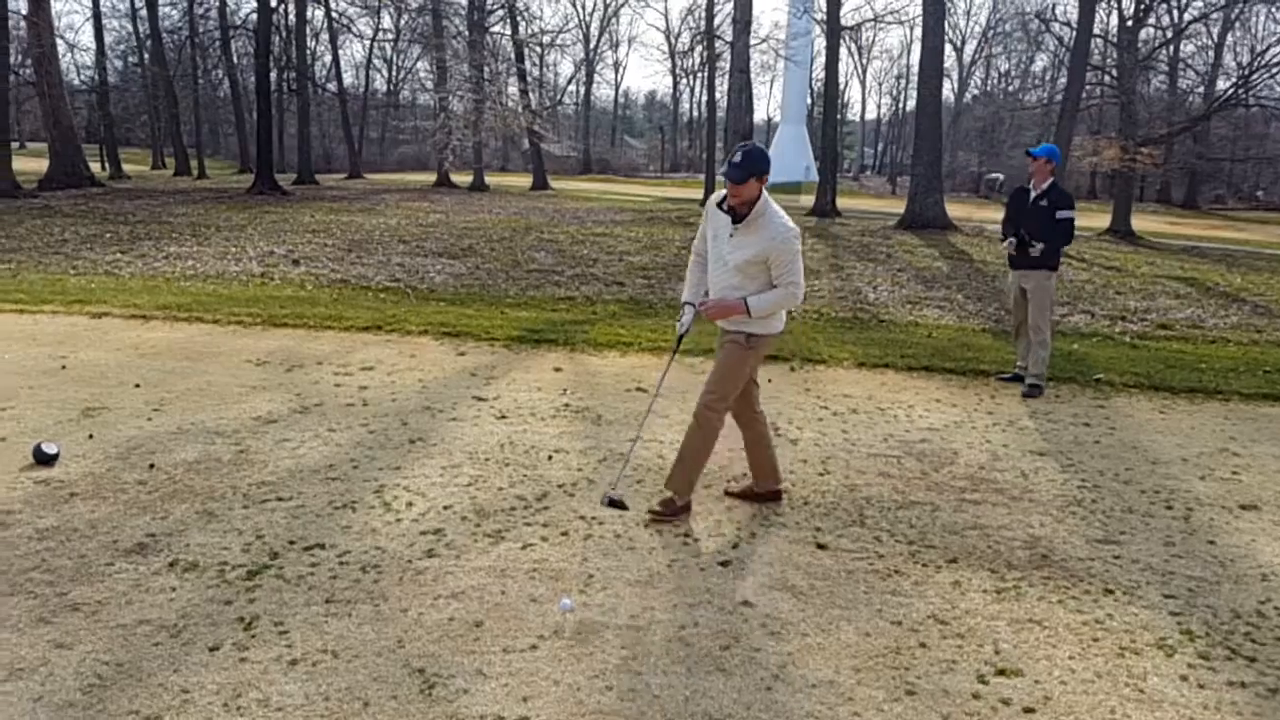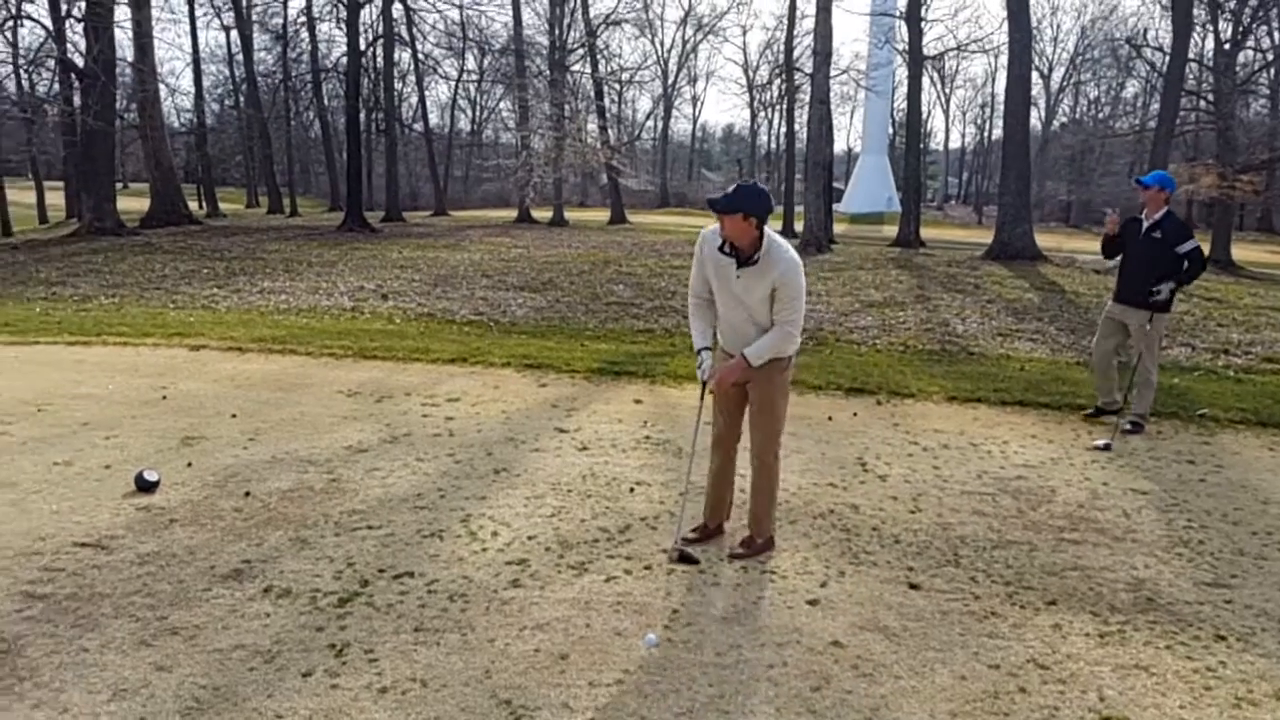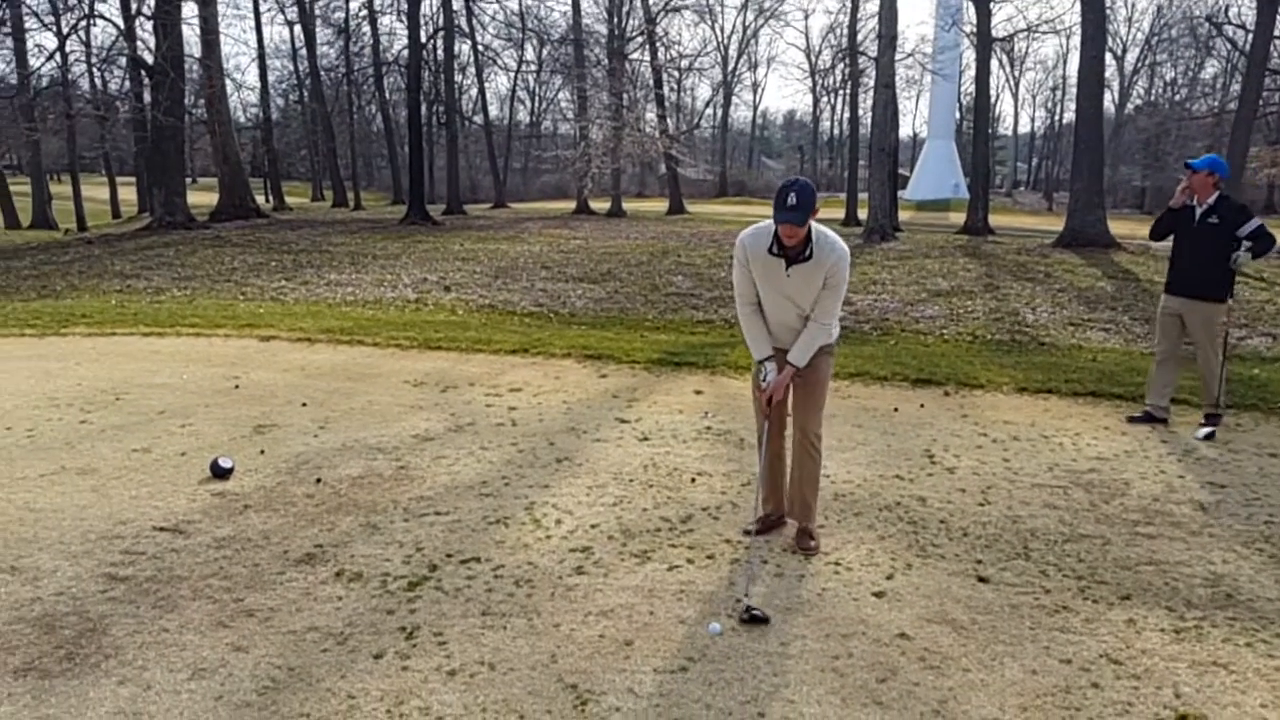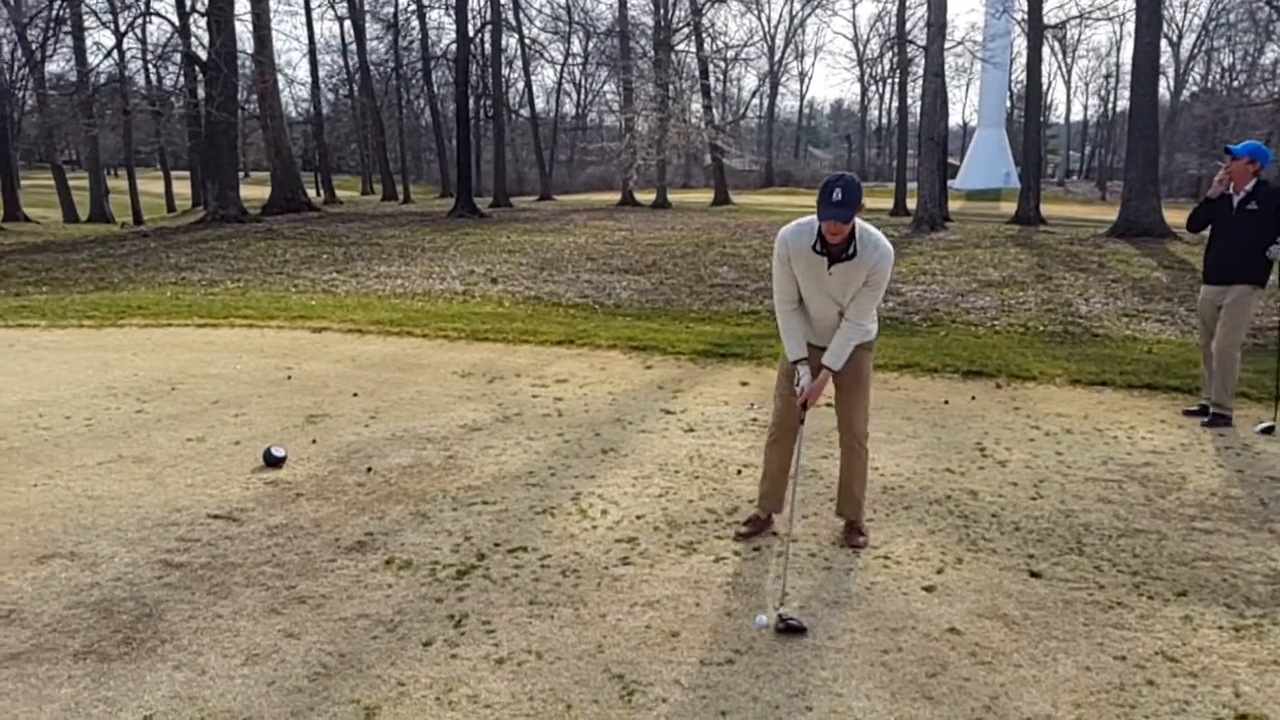
dt=0.7s
person 1, frame 1
left shoulder: (780, 232)
right shoulder: (716, 205)
left elbow: (791, 293)
right elbow: (699, 255)
left wrist: (739, 305)
right wrist: (690, 302)
left hip: (752, 334)
right hip: (728, 327)
left knee: (708, 409)
right knee: (744, 405)
left ankle: (679, 495)
right ankle: (767, 483)
person 1, frame 2
left shoulder: (786, 265)
right shoulder: (709, 241)
left elbow: (787, 331)
right elbow: (699, 298)
left wrist: (741, 363)
right wrist: (704, 349)
left hip: (770, 362)
right hip: (728, 356)
left knee: (763, 449)
right knee: (722, 438)
left ankle: (761, 533)
right ankle: (714, 519)
person 1, frame 3
left shoulder: (835, 253)
right shoulder: (748, 243)
left elbow: (821, 321)
right elbow: (746, 306)
left wrist: (788, 371)
right wrist: (766, 361)
left hip: (814, 349)
right hip: (768, 346)
left knee: (807, 432)
right knee: (768, 430)
left ankle: (805, 521)
right ankle: (773, 508)
person 1, frame 4
left shoulder: (879, 252)
right shoulder: (790, 239)
left elbow: (856, 320)
right elbow: (785, 305)
left wrist: (825, 377)
right wrist: (801, 365)
left hip: (853, 344)
right hip: (803, 341)
left knee: (853, 431)
right knee: (782, 426)
left ankle: (853, 517)
right ankle: (765, 511)
person 2, frame 1
left shoulder: (1061, 197)
right shoulder: (1019, 194)
left elbow: (1066, 234)
right elbow: (1008, 221)
left wrist: (1044, 246)
right wrist: (1010, 239)
left hip: (1042, 270)
right hip: (1017, 268)
left knee: (1038, 325)
right knee: (1020, 322)
left ankle: (1036, 379)
right ankle: (1023, 369)
person 2, frame 2
left shoulder: (1176, 228)
right shoulder: (1132, 224)
left elbow: (1198, 263)
right elbow: (1111, 254)
left wrist: (1173, 284)
right wrist: (1110, 233)
left hip: (1150, 309)
right hip: (1119, 303)
left knee: (1144, 365)
right knee: (1101, 351)
left ankle: (1138, 416)
right ankle: (1109, 402)
person 2, frame 3
left shoulder: (1232, 211)
right shoulder: (1184, 209)
left elbow: (1267, 239)
right elbow: (1156, 234)
left wrist: (1248, 252)
right wrist: (1174, 204)
left hip: (1207, 299)
right hip: (1172, 295)
left knee: (1208, 356)
right knee: (1164, 353)
left ankle: (1213, 409)
right ankle: (1157, 409)
person 2, frame 4
right shoulder: (1221, 197)
right elbow: (1193, 225)
right wrist: (1212, 194)
left hip: (1244, 286)
right hip: (1211, 284)
left knee: (1225, 347)
right knee: (1208, 346)
left ankle: (1222, 410)
right ankle: (1210, 402)
